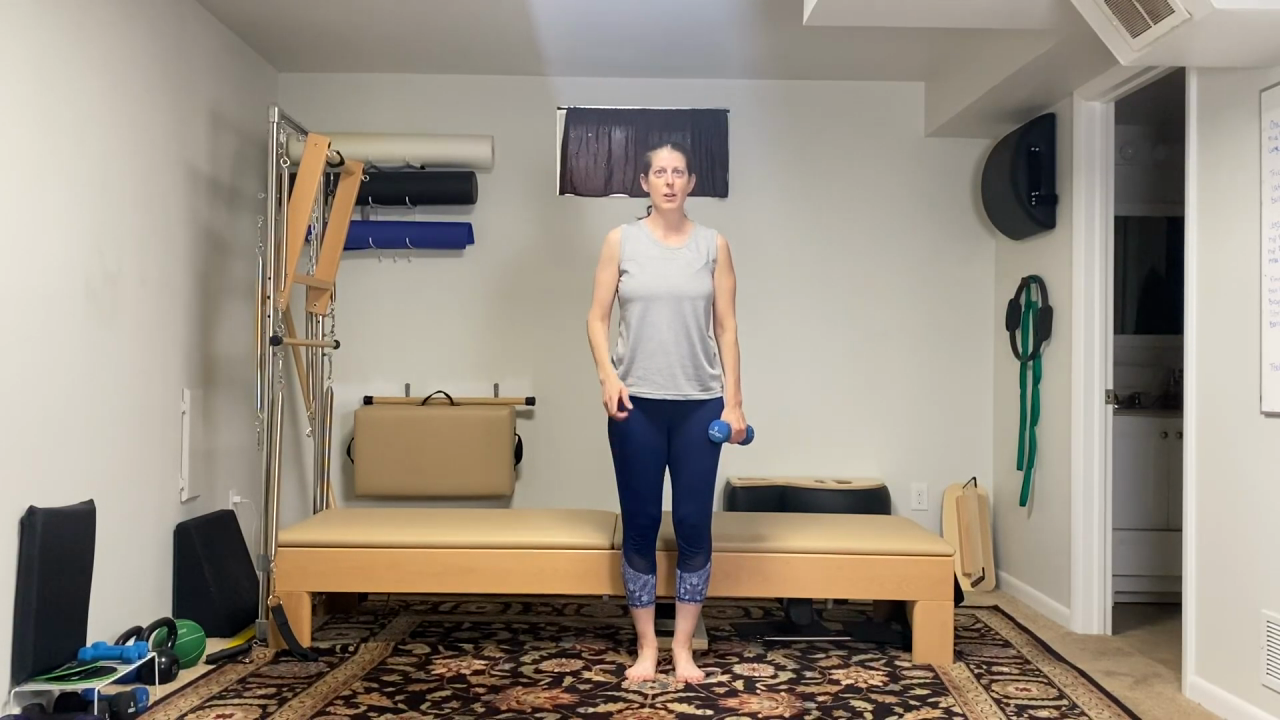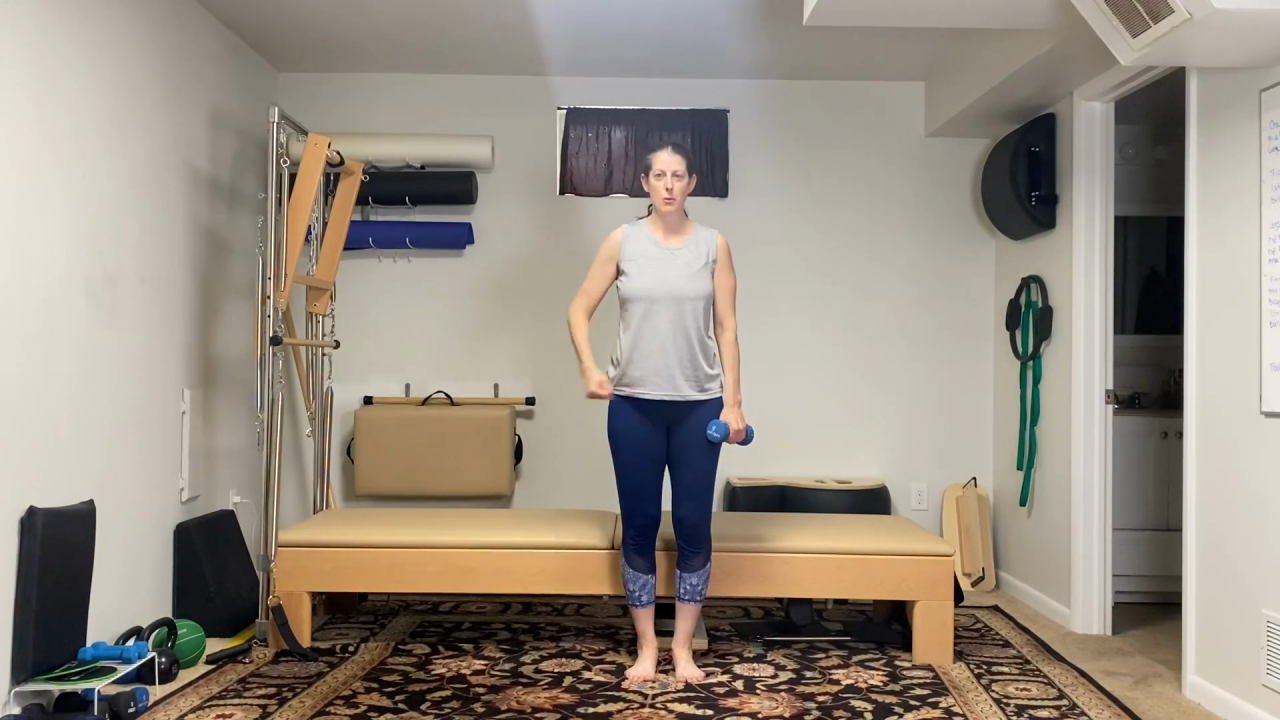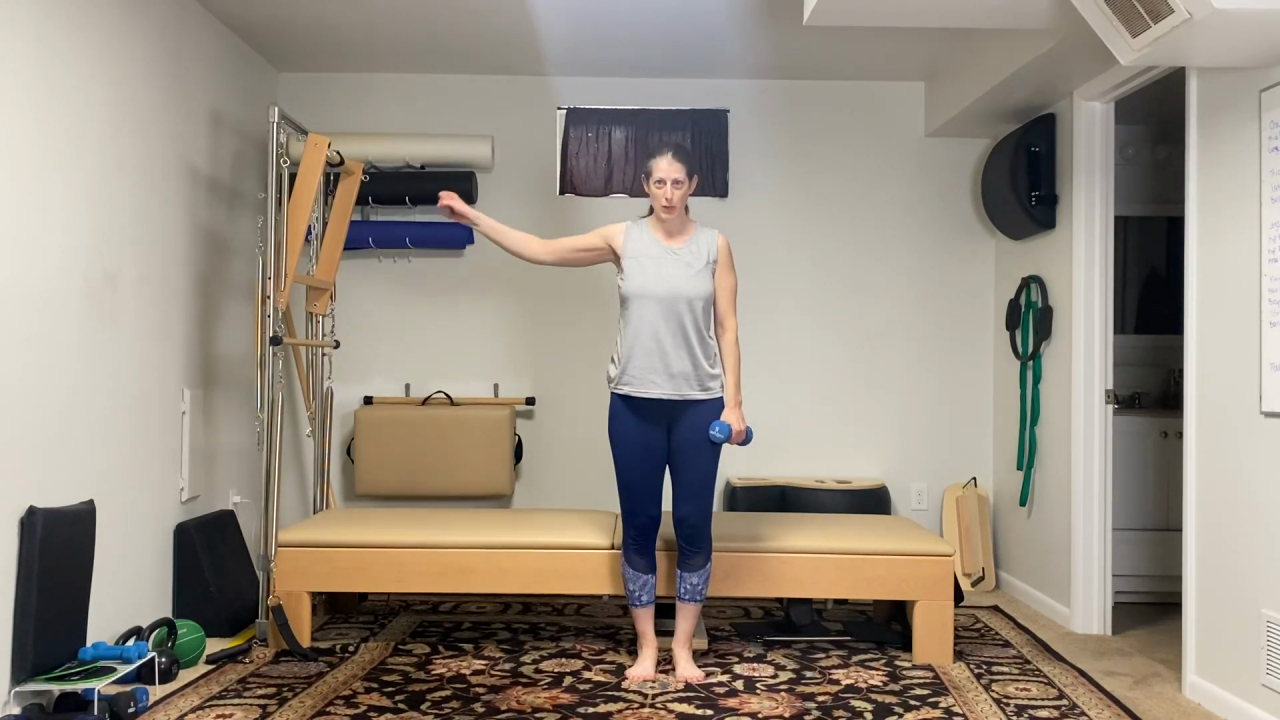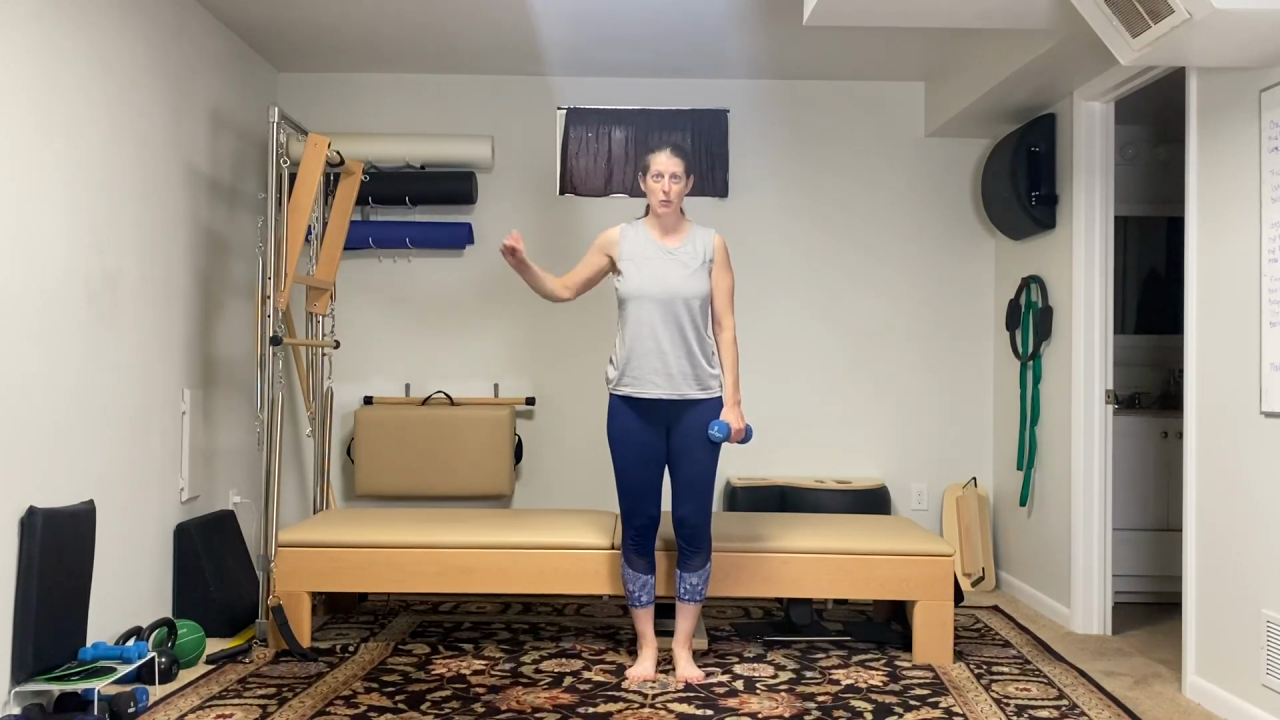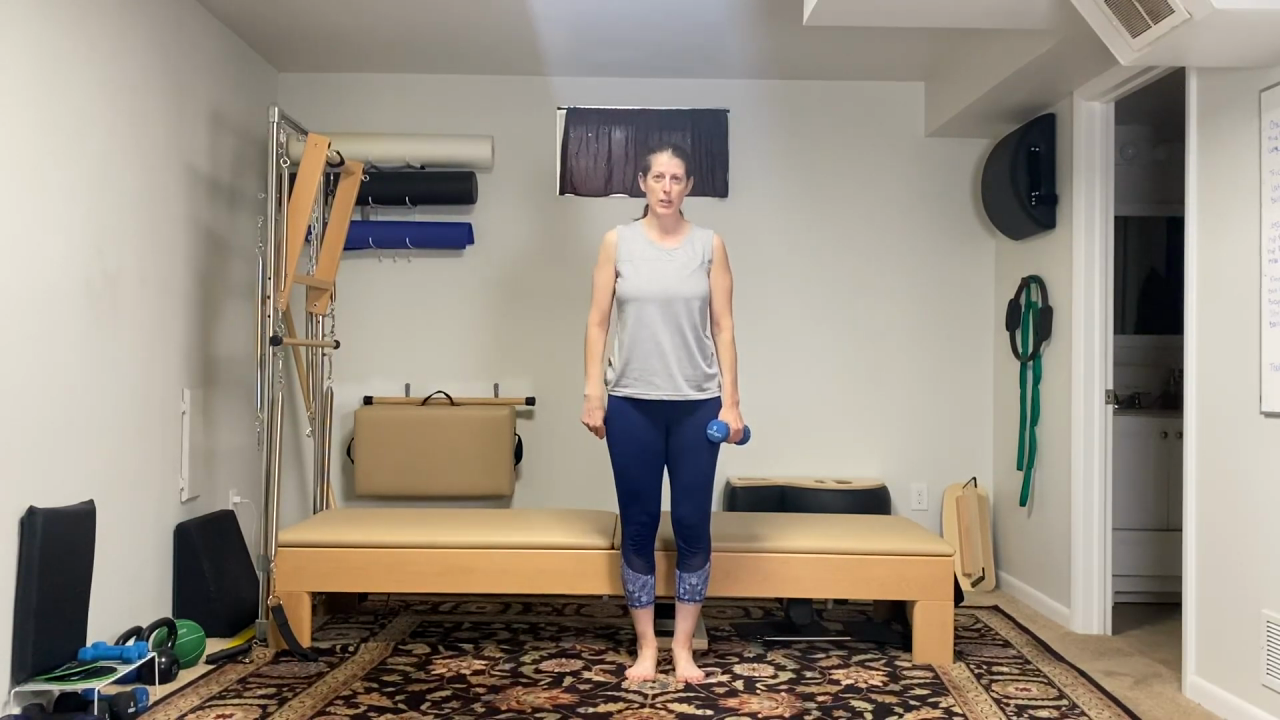
dt=0.5s
person 1, frame 1
left shoulder: (713, 244)
right shoulder: (620, 240)
left elbow: (726, 327)
right elbow: (597, 319)
left wrist: (733, 401)
right wrist: (608, 374)
left hip: (698, 404)
right hip: (637, 403)
left knee: (693, 524)
right knee: (639, 524)
left ankle: (683, 647)
right ankle: (646, 647)
person 1, frame 2
left shoulder: (713, 244)
right shoulder: (622, 241)
left elbow: (726, 328)
right elbow: (579, 310)
left wrist: (733, 401)
right wrist: (589, 368)
left hip: (698, 404)
right hip: (633, 403)
left knee: (693, 524)
right knee: (639, 524)
left ankle: (682, 646)
right ankle: (646, 646)
person 1, frame 3
left shoulder: (714, 244)
right shoulder: (621, 238)
left elbow: (727, 327)
right elbow: (540, 249)
left wrist: (733, 403)
right wrist: (472, 217)
left hip: (698, 405)
right hip: (634, 403)
left knee: (693, 524)
right knee: (639, 524)
left ankle: (683, 646)
right ankle: (646, 646)
person 1, frame 4
left shoulder: (710, 243)
right shoulder: (618, 239)
left elbow: (724, 325)
right elbow: (562, 289)
left wrist: (733, 401)
right wrist: (520, 262)
left hip: (696, 403)
right hip: (632, 403)
left knee: (693, 524)
right knee: (638, 524)
left ankle: (683, 646)
right ankle: (645, 646)
person 1, frame 5
left shoulder: (709, 244)
right shoulder: (617, 241)
left elbow: (723, 326)
right elbow: (598, 323)
left wrist: (731, 401)
right wrist: (593, 395)
left hip: (696, 405)
right hip: (632, 404)
left knee: (692, 524)
right knee: (638, 524)
left ankle: (682, 646)
right ankle: (646, 646)
